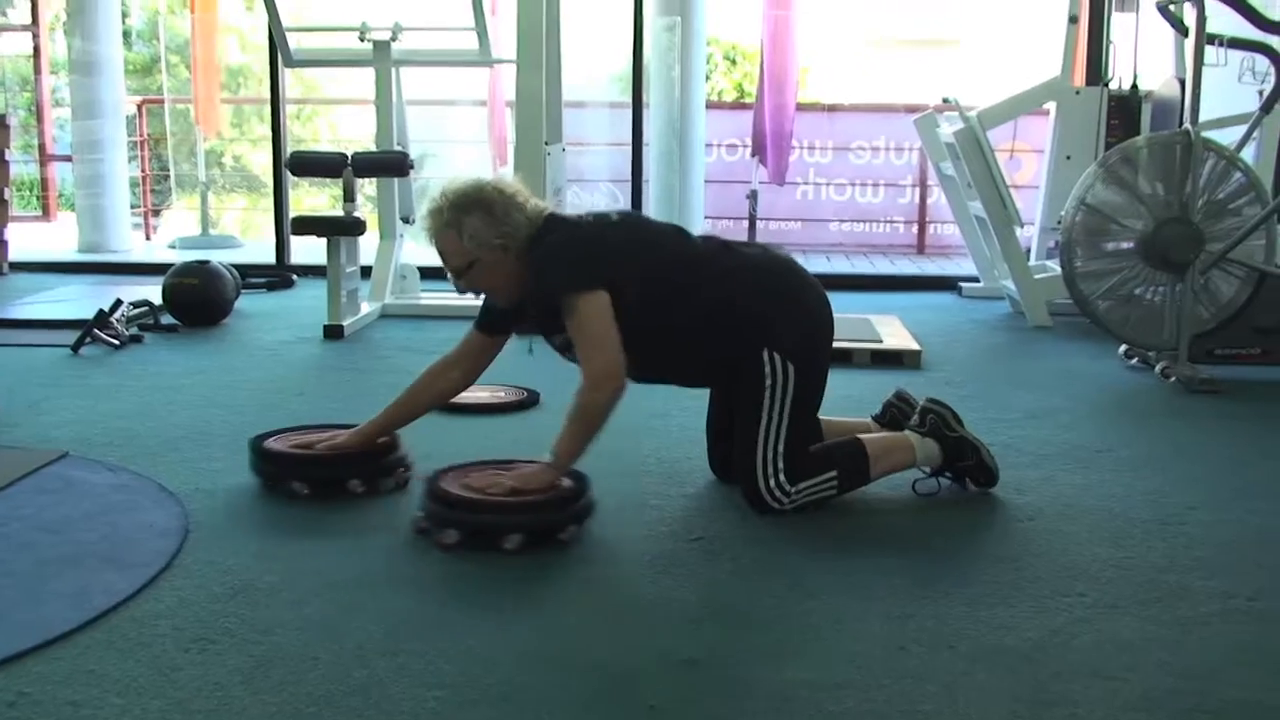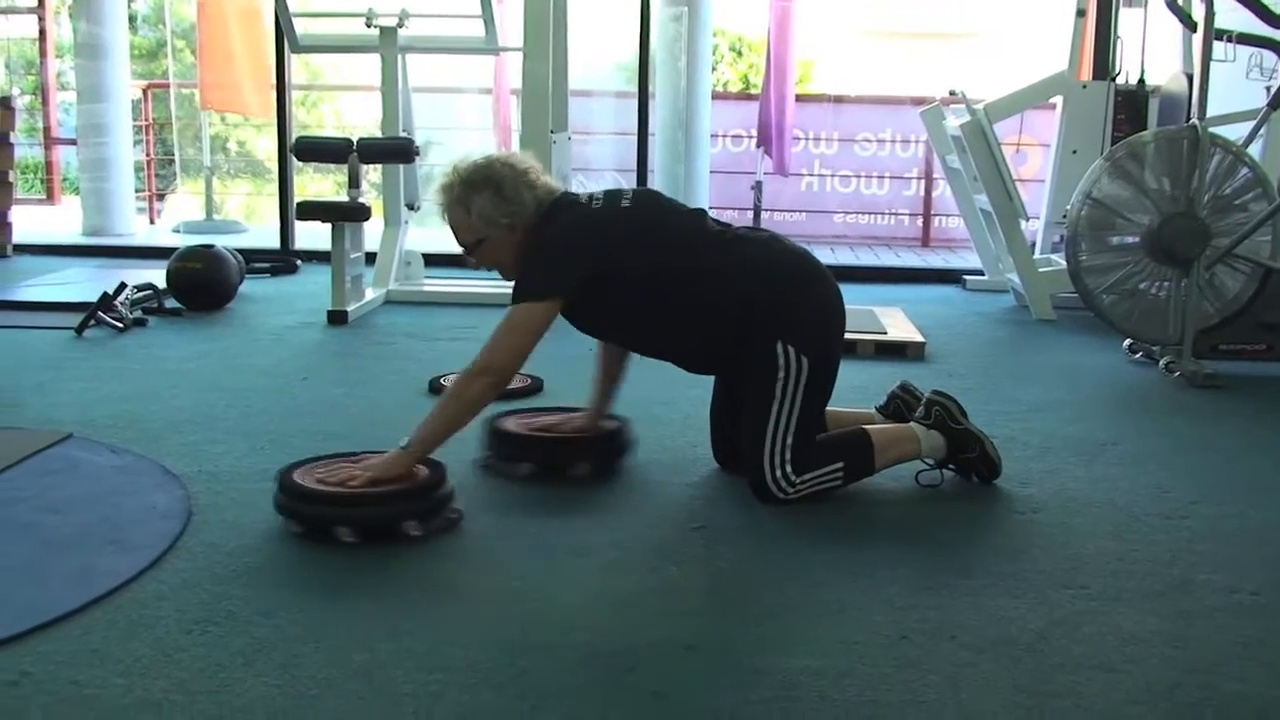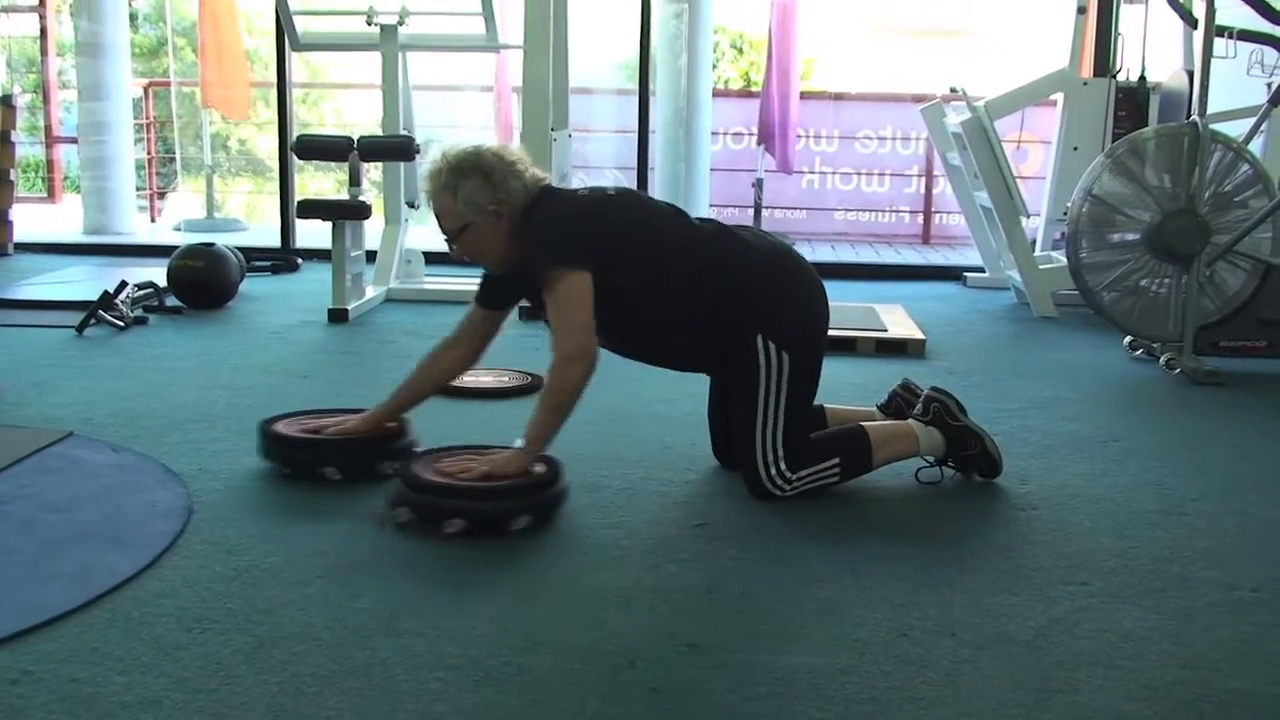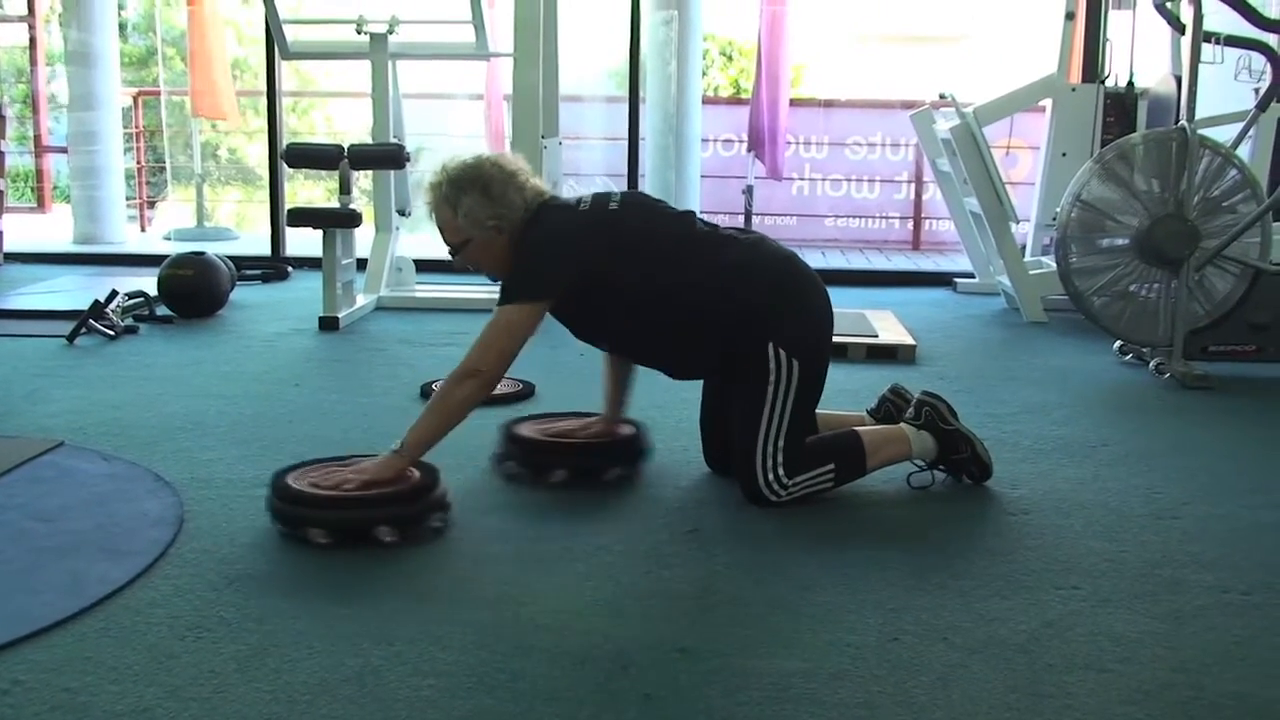
dt=1s
person 1, frame 1
left shoulder: (564, 258)
right shoulder: (523, 277)
left elbow: (604, 378)
right elbow: (455, 369)
left wrist: (554, 469)
right wrist: (364, 435)
left hip: (782, 320)
right hip: (750, 326)
left knee: (770, 486)
right knee: (731, 463)
left ankle: (926, 446)
right ankle: (895, 419)
person 1, frame 2
left shoulder: (561, 244)
right shoulder: (574, 227)
left elbow: (491, 372)
right elbow: (623, 318)
left wrist: (403, 457)
right wrist: (597, 409)
left hip: (792, 310)
right hip: (768, 308)
left knee: (776, 475)
right knee: (734, 452)
left ankle: (932, 439)
right ankle: (901, 411)
person 1, frame 3
left shoulder: (556, 231)
right shoulder: (517, 252)
left elbow: (575, 358)
right elbow: (461, 346)
left wrist: (525, 453)
right wrist: (379, 416)
left hip: (775, 306)
right hip: (752, 306)
left knee: (774, 472)
right knee: (735, 450)
left ankle: (930, 436)
right ankle: (902, 408)
person 1, frame 4
left shoulder: (546, 247)
right shoulder: (561, 231)
left elbow: (476, 375)
right elbow: (628, 312)
left wrist: (396, 460)
right wrist: (612, 414)
left hip: (781, 314)
right hip: (753, 312)
left knee: (768, 479)
right knee: (725, 455)
left ankle: (922, 440)
right ankle: (891, 414)
